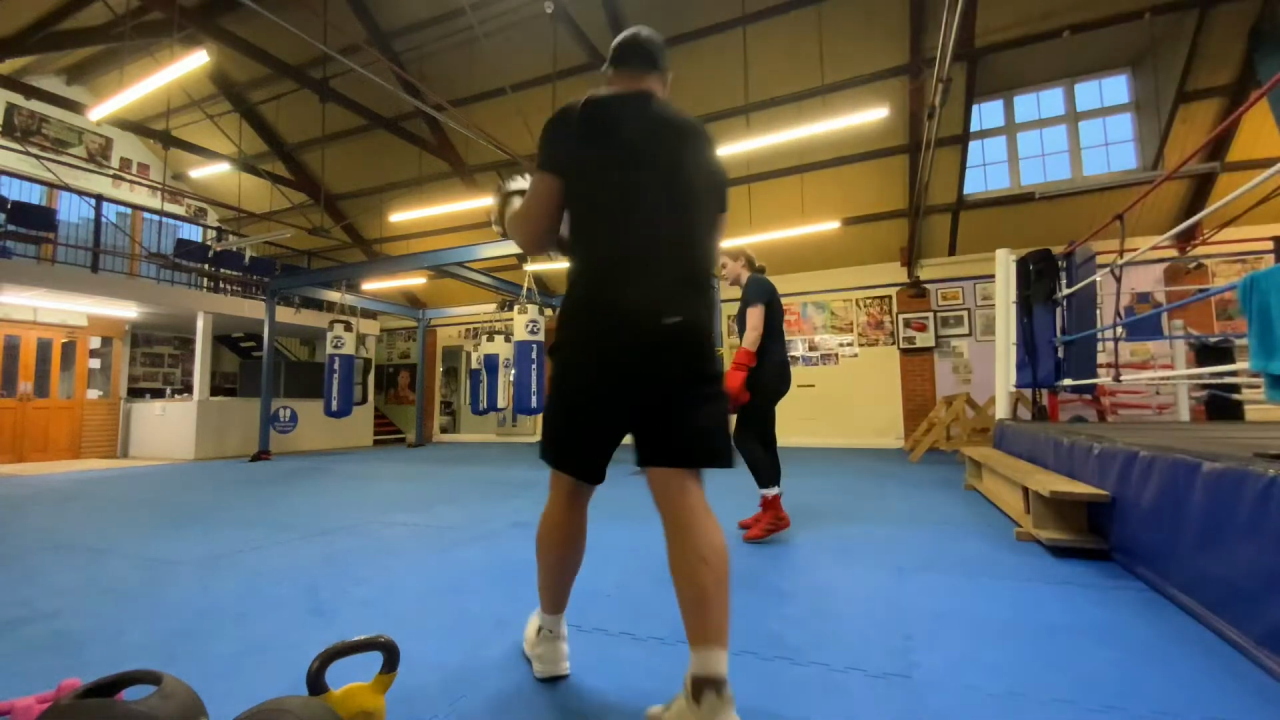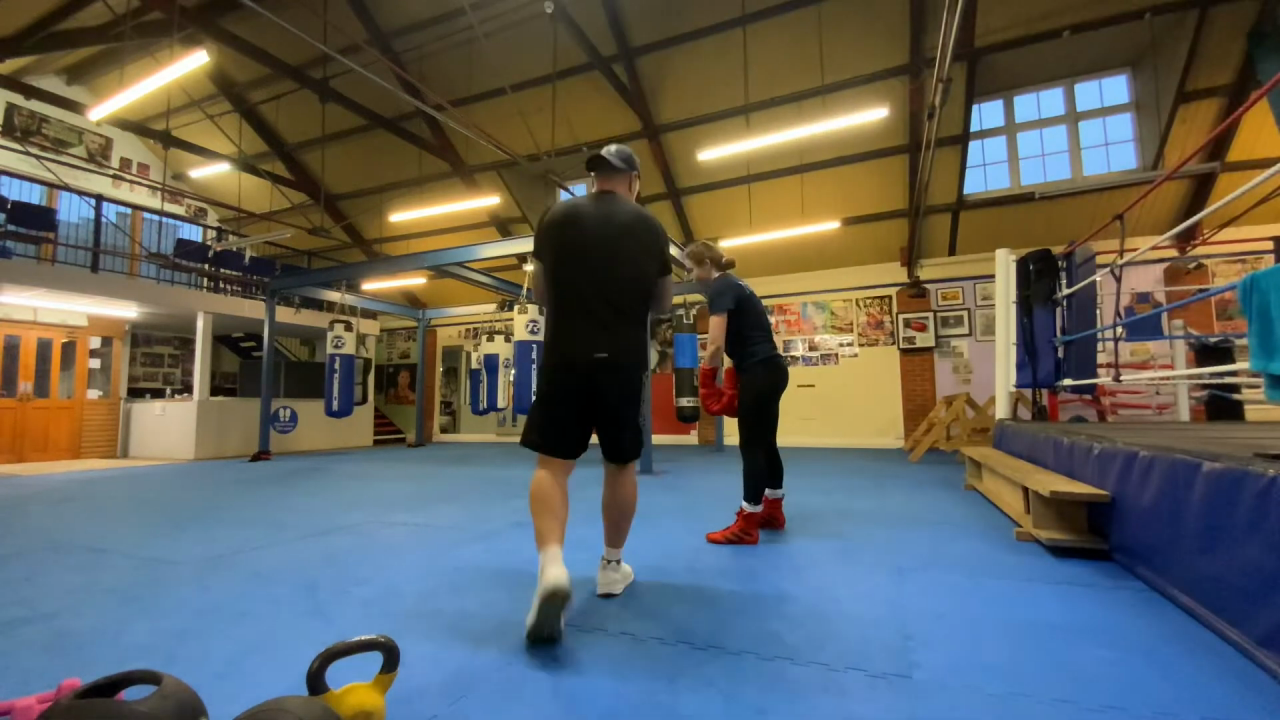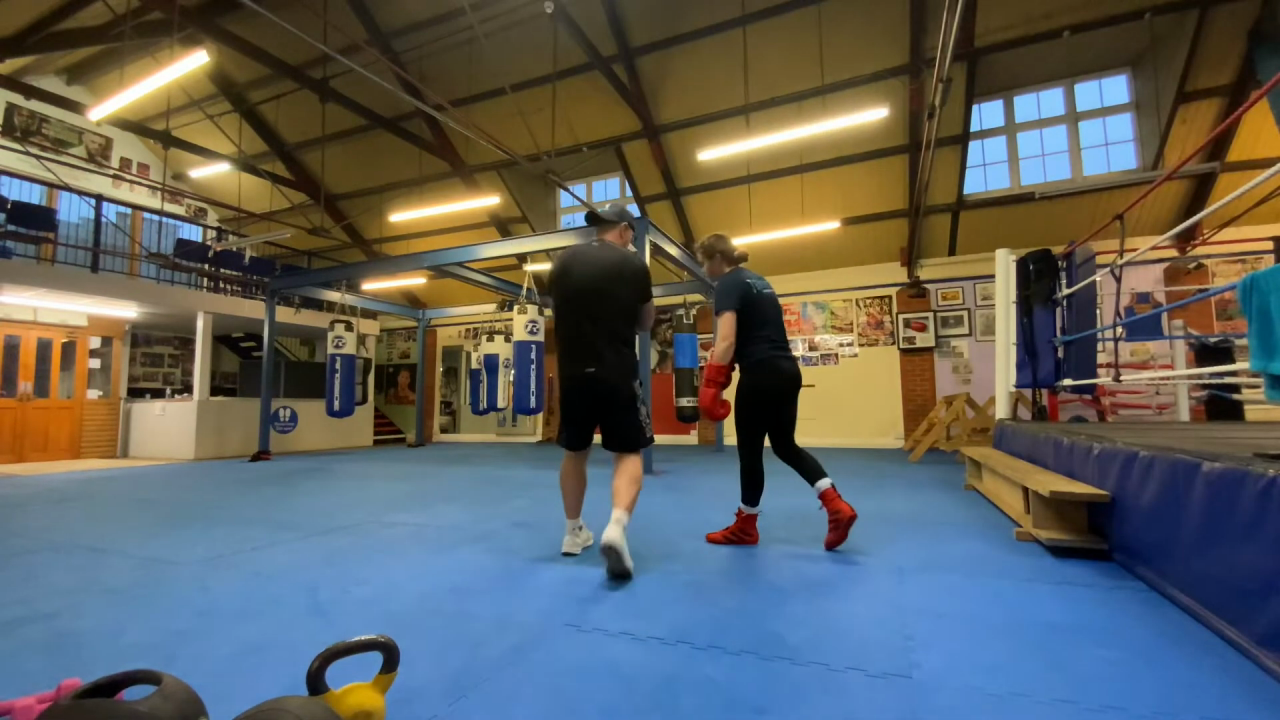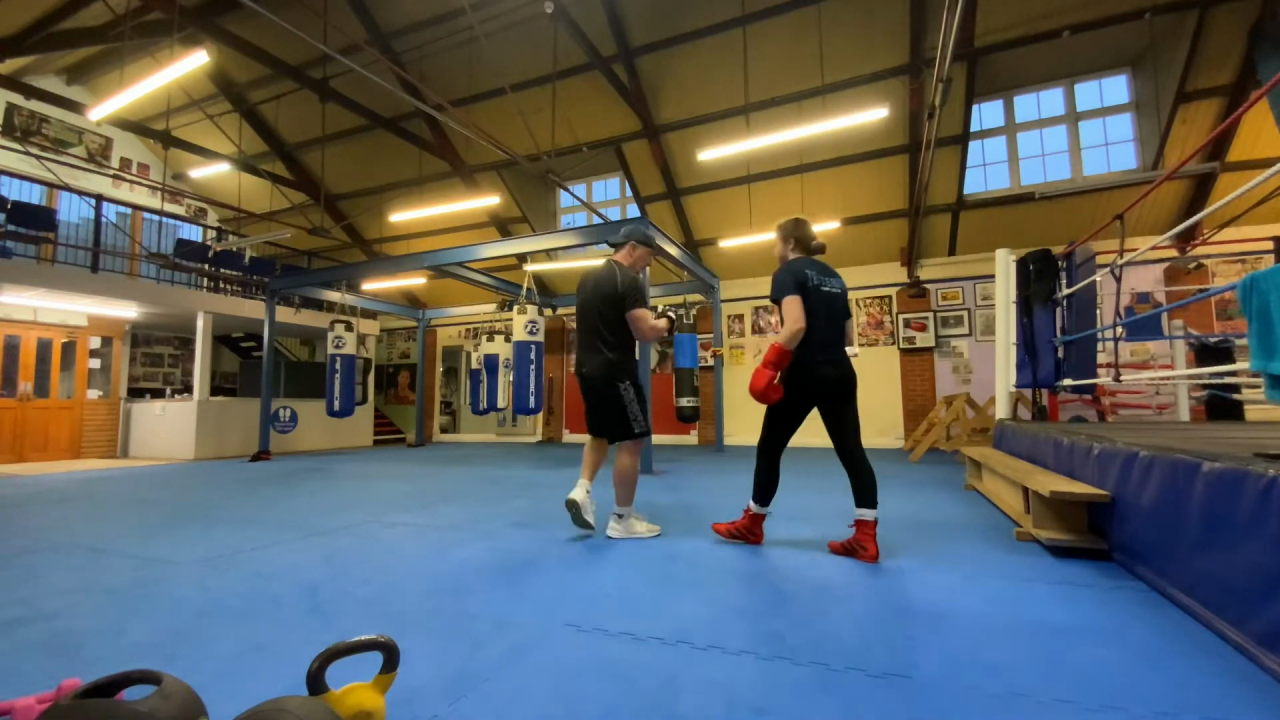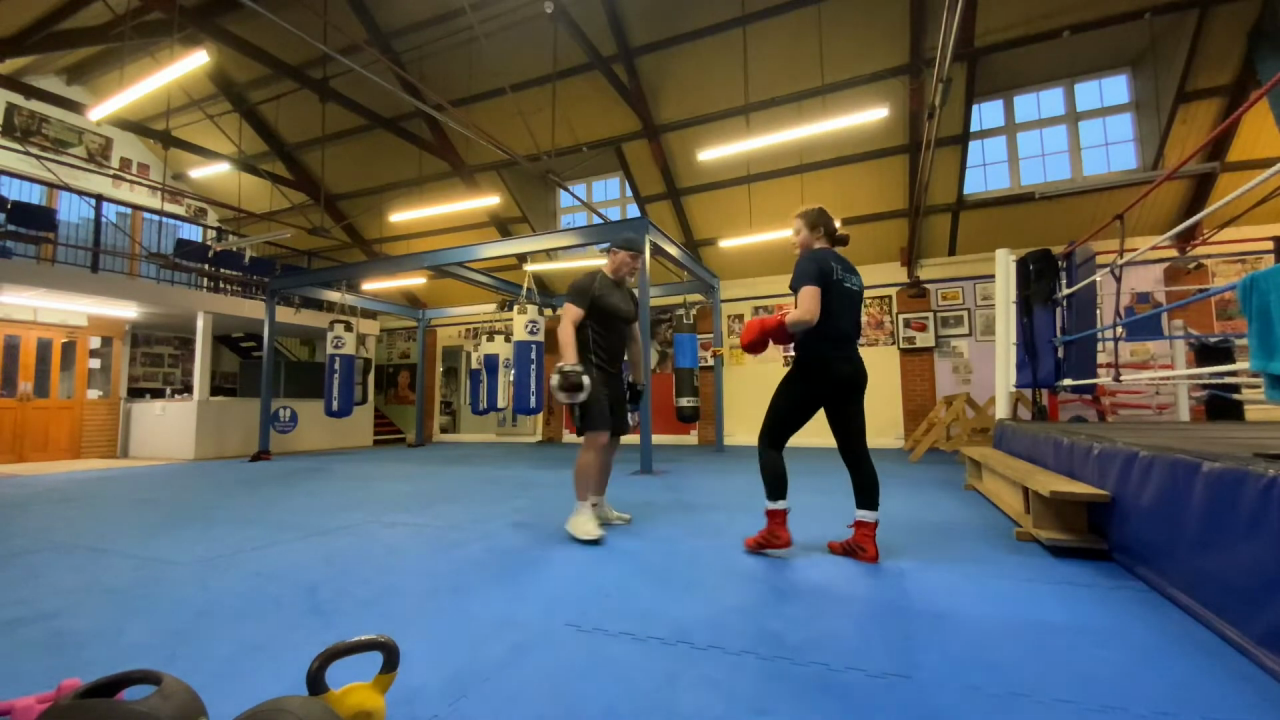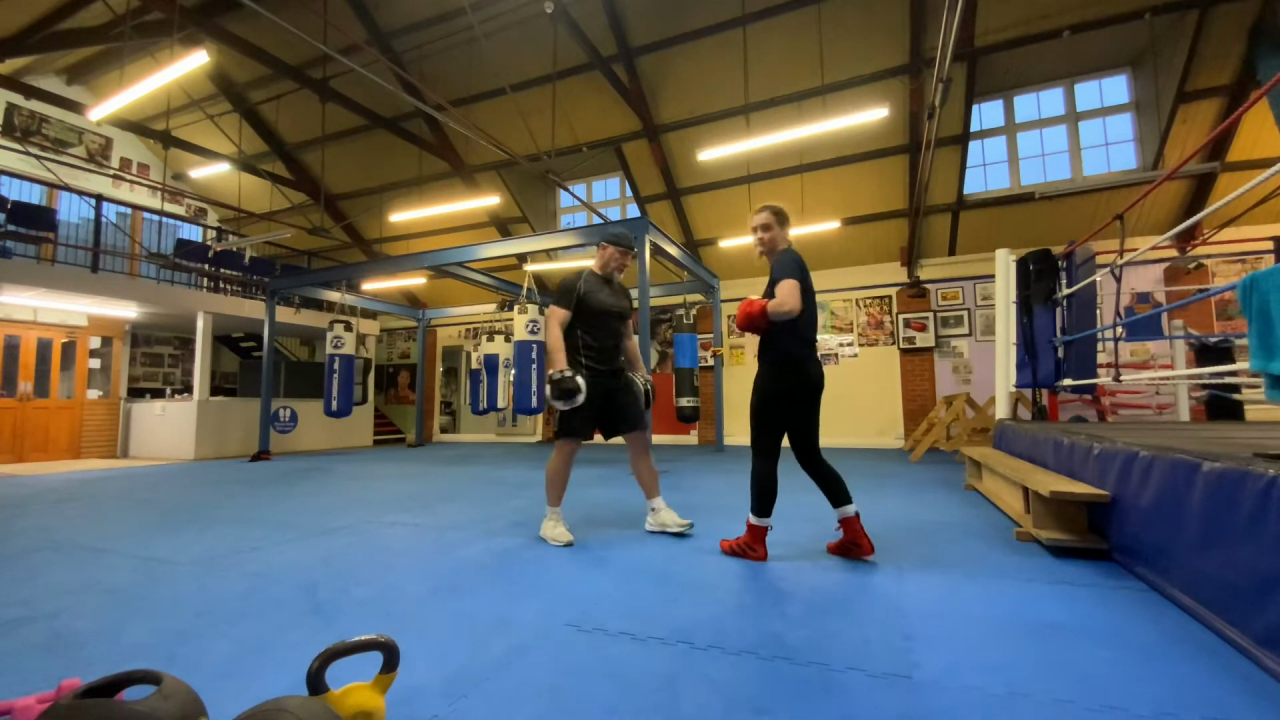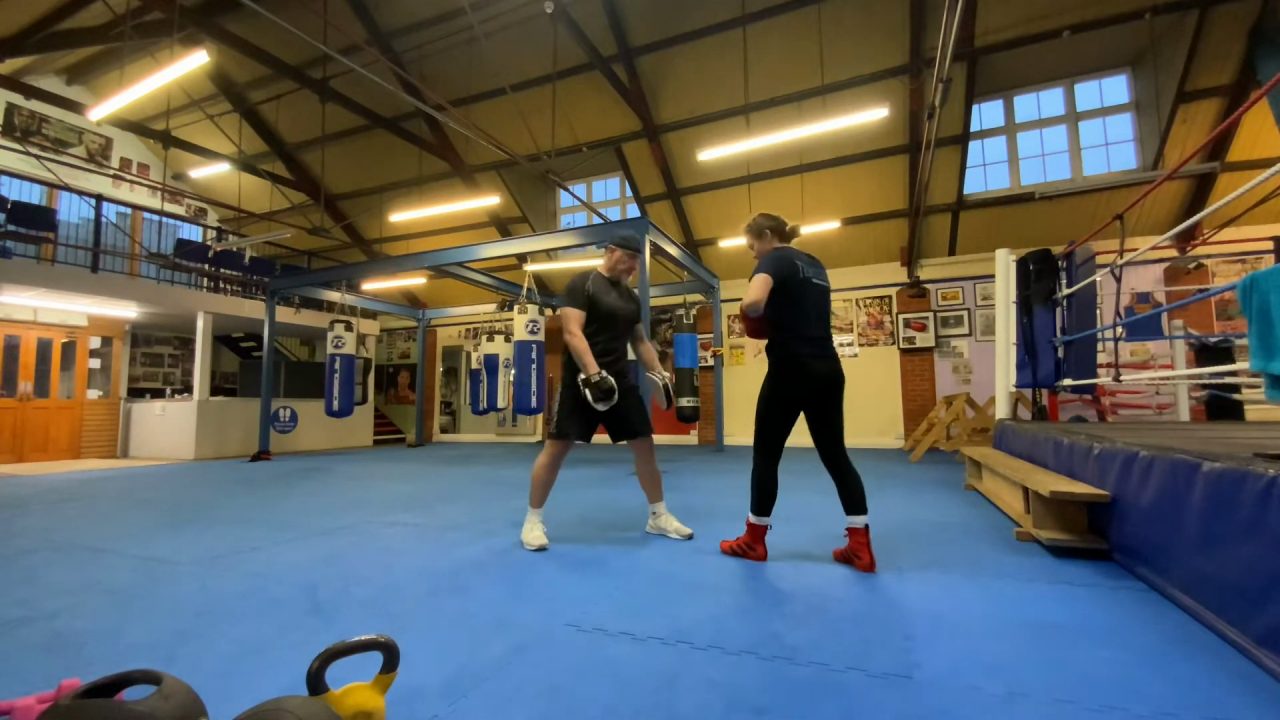
dt=0.5s
person 1, frame 1
left shoulder: (577, 121)
right shoulder: (698, 141)
left elbow: (533, 235)
left wrist: (511, 215)
left hip: (599, 326)
right hip: (686, 328)
left knee: (569, 488)
right knee: (682, 495)
left ankle: (550, 632)
person 1, frame 2
left shoulder: (556, 218)
right shoulder: (650, 228)
left elbow: (541, 293)
right elbow: (663, 303)
left hip: (565, 358)
right hip: (625, 361)
left knee: (552, 465)
right knee: (621, 465)
left ankle: (552, 571)
right ankle: (613, 565)
person 1, frame 3
left shoulder: (563, 262)
right shoulder: (633, 265)
right elbow: (645, 323)
left hip: (573, 372)
right hip: (617, 372)
left knee: (575, 453)
right knee: (630, 455)
left ankle: (574, 533)
right ankle: (615, 531)
person 1, frame 4
left shoulder: (591, 278)
right shoulder: (629, 281)
right elbow: (644, 332)
left wrist: (650, 322)
right wrist: (665, 324)
left hip: (590, 369)
right hip: (615, 372)
left knee: (601, 437)
right knee: (630, 442)
left ankle: (581, 492)
right ankle: (622, 519)
person 1, frame 5
left shoulder: (628, 295)
right shoulder: (588, 285)
left elbow: (633, 339)
right elbow: (566, 324)
left wrist: (637, 378)
right wrist: (568, 364)
left hip: (613, 375)
right hip: (587, 374)
left knee: (611, 441)
right knee: (596, 439)
left ankle: (597, 506)
right ankle: (581, 514)
person 1, frame 6
left shoulder: (622, 292)
right shoulder: (574, 284)
right elbow: (554, 327)
left wrist: (641, 375)
right wrist: (560, 369)
left hip: (616, 376)
right hip: (583, 378)
left knee: (640, 439)
right knee: (567, 445)
left ankle: (658, 513)
right ankle: (552, 519)
person 1, frame 7
left shoulder: (630, 297)
right shoulder: (582, 285)
left elbow: (640, 341)
right elbow: (572, 332)
left wrist: (660, 374)
right wrist: (593, 373)
left hip: (620, 380)
right hip: (584, 380)
left knee: (644, 444)
right knee: (557, 447)
left ankle: (658, 516)
right ankle: (533, 520)
person 2, frame 1
left shoulder: (755, 284)
right shoulder: (756, 288)
left elbow: (755, 331)
left wrist: (738, 370)
right wrist: (743, 374)
left hip: (768, 372)
right hip: (769, 372)
left knee: (746, 437)
right knee: (764, 440)
left ankle: (774, 511)
right ankle: (771, 509)
person 2, frame 2
left shoulder: (720, 288)
right shoulder: (733, 286)
left elbow: (716, 344)
left wrist: (707, 385)
right wrist: (732, 385)
left hip: (759, 373)
right hip: (771, 370)
left knee: (751, 446)
right knee: (766, 443)
left ankle: (747, 525)
right ankle: (773, 512)
person 2, frame 3
left shoulder: (727, 285)
right shoulder: (756, 280)
left elbow: (726, 340)
left wrist: (709, 384)
right wrist: (722, 368)
left hip: (761, 374)
right hip: (787, 370)
left knee: (750, 450)
right knee: (785, 445)
left ankle: (745, 527)
right ankle: (838, 506)
person 2, frame 4
left shoulder: (788, 273)
right shoulder: (834, 276)
left elbow: (796, 326)
right elbow: (849, 336)
left wrist: (769, 366)
left hip: (805, 374)
right hip: (840, 373)
left knee: (769, 448)
right knee: (851, 451)
left ankle: (751, 525)
right ankle: (866, 538)
person 2, frame 5
left shoulder: (810, 261)
right shoulder: (848, 270)
left elbow: (807, 315)
left wrist: (767, 327)
left hip: (813, 368)
right hip: (849, 369)
left knee: (770, 441)
right knee: (855, 451)
left ankle: (776, 527)
right ankle: (864, 539)
person 2, frame 6
left shoulder: (785, 261)
right shoulder: (789, 263)
left elbow: (789, 307)
left wrist: (756, 310)
right wrist: (761, 319)
left hip: (783, 370)
right hip: (806, 371)
left knee: (764, 454)
right knee: (809, 455)
left ankle: (754, 541)
right ankle: (855, 535)
person 2, frame 7
left shoulder: (776, 258)
right shoulder: (814, 265)
left elbow: (754, 302)
left wrist: (753, 316)
right wrist: (780, 321)
left hip: (791, 368)
right hip: (827, 368)
left knee: (766, 454)
right knee: (835, 455)
left ankle: (755, 541)
right ankle: (860, 547)
